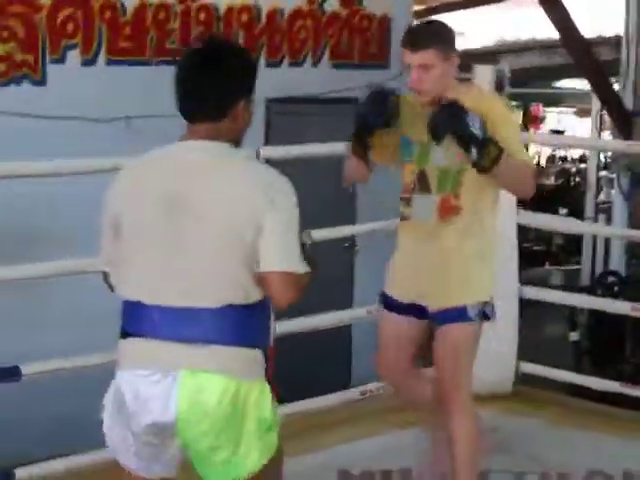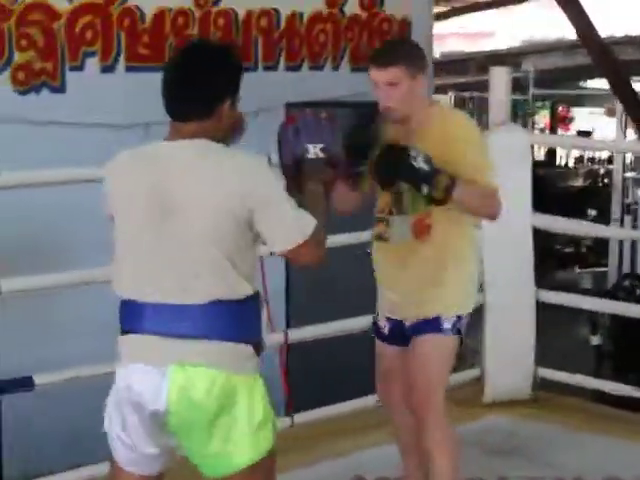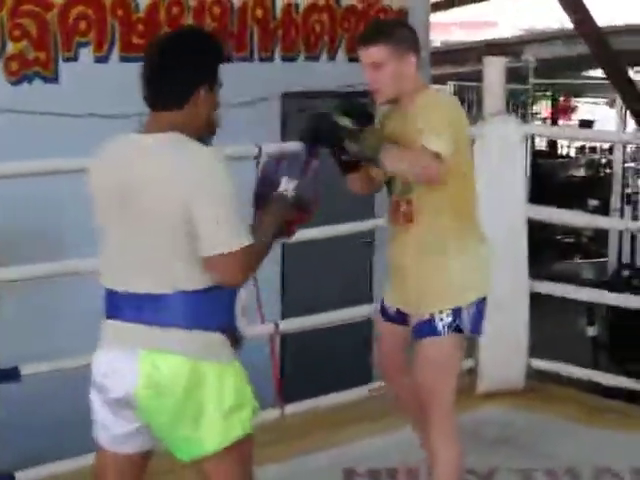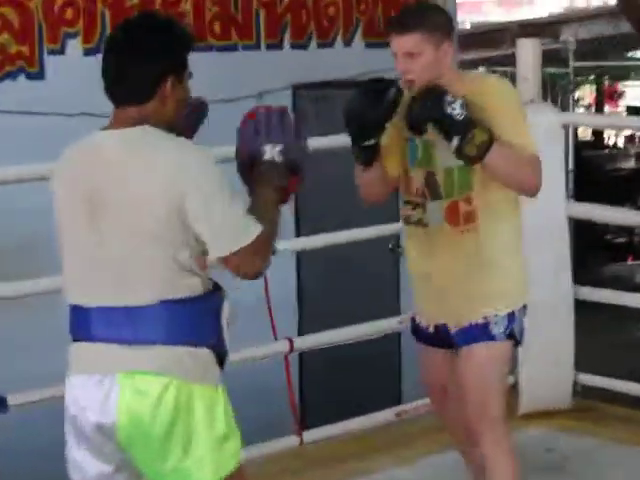
dt=0.4s
person 1, frame 1
left shoulder: (488, 108)
right shoulder: (402, 110)
left elbow: (526, 185)
right elbow: (354, 175)
left wrist: (479, 144)
right wrist: (362, 136)
left hip: (462, 272)
right hip: (410, 265)
left knee: (453, 388)
right knee: (393, 365)
right ankle: (450, 438)
person 1, frame 2
left shoulder: (455, 127)
right shoulder: (382, 131)
left elbow: (490, 205)
right elbow: (342, 204)
left wrist: (428, 176)
left hip: (444, 287)
right hip: (395, 288)
left knee: (425, 398)
right knee: (390, 386)
person 1, frame 3
left shoulder: (436, 106)
right shoulder: (393, 113)
left elbow: (427, 171)
right elbow: (364, 185)
left wrist: (353, 140)
right wrist: (346, 147)
left hip: (448, 275)
right hip: (407, 272)
left knee: (433, 398)
right knee: (391, 365)
person 1, frame 4
left shoulder: (491, 93)
right shoulder: (406, 106)
left elbow: (529, 178)
right elbow: (374, 192)
left wrist: (464, 130)
right wrist: (366, 136)
left hip: (489, 283)
right hip: (433, 285)
left knee: (481, 412)
right knee: (445, 393)
person 2, frame 1
left shoulder: (131, 177)
right shoulder: (265, 184)
left elbow: (113, 274)
right elbow: (284, 291)
left hip: (141, 368)
right hip: (223, 377)
person 2, frame 2
left shoulder: (121, 170)
right shoulder: (245, 172)
right elbow: (309, 251)
right wrist: (314, 186)
left hip: (140, 365)
right hip: (216, 369)
person 2, frame 3
left shoulder: (107, 158)
right shoulder: (204, 165)
right elbow: (232, 271)
right wrist: (274, 217)
left hip: (119, 351)
right hip: (189, 357)
person 2, frame 4
left shoulder: (70, 163)
right shoulder: (184, 162)
right elbow: (249, 261)
right wrist: (267, 186)
left hip: (87, 377)
right hip: (167, 382)
